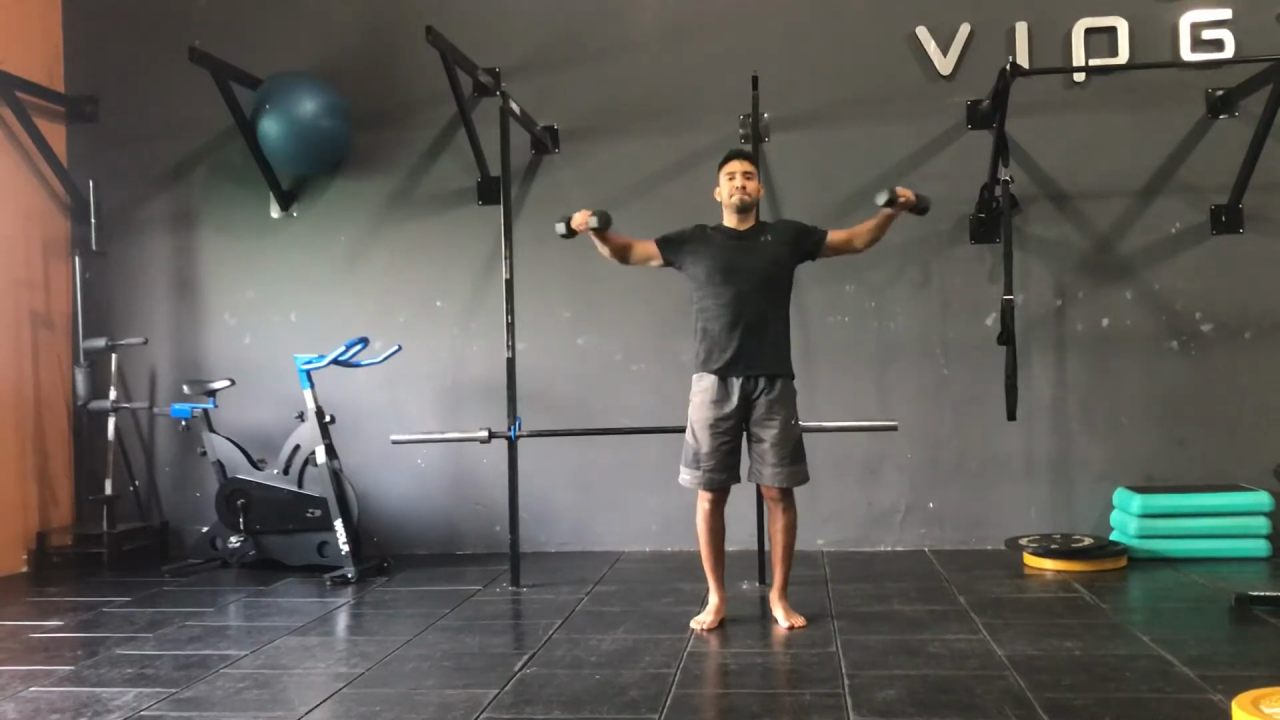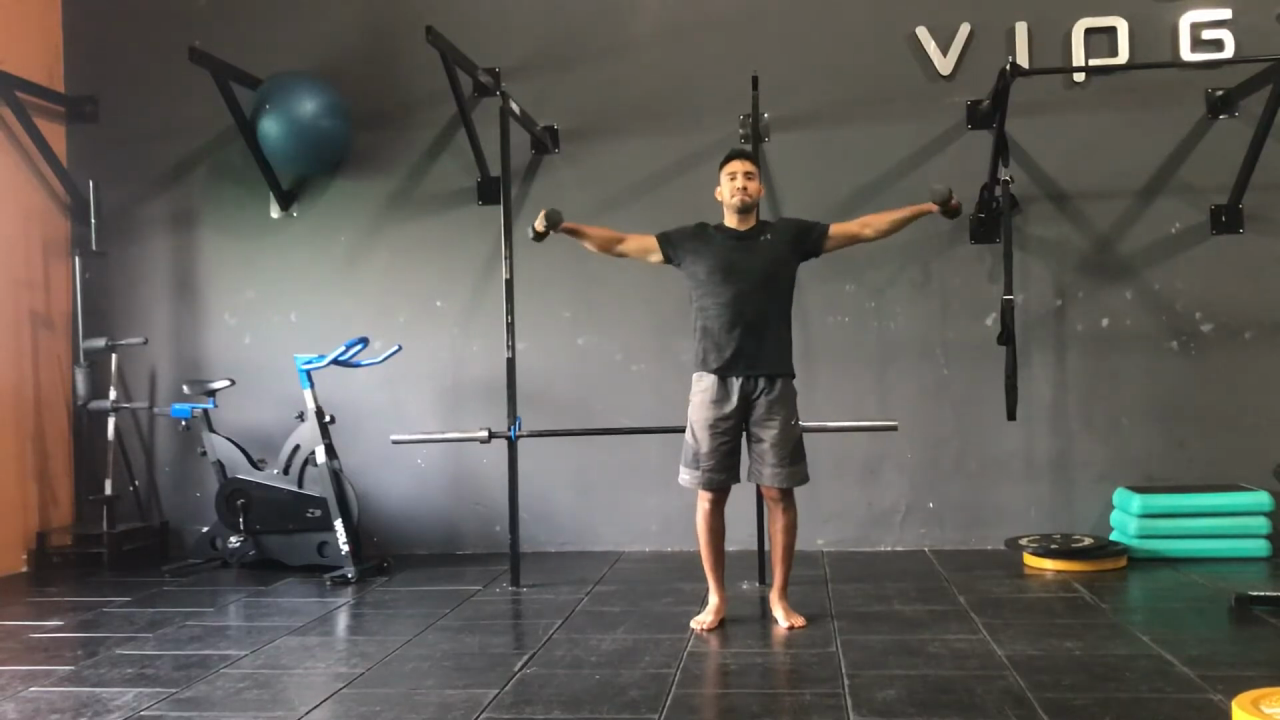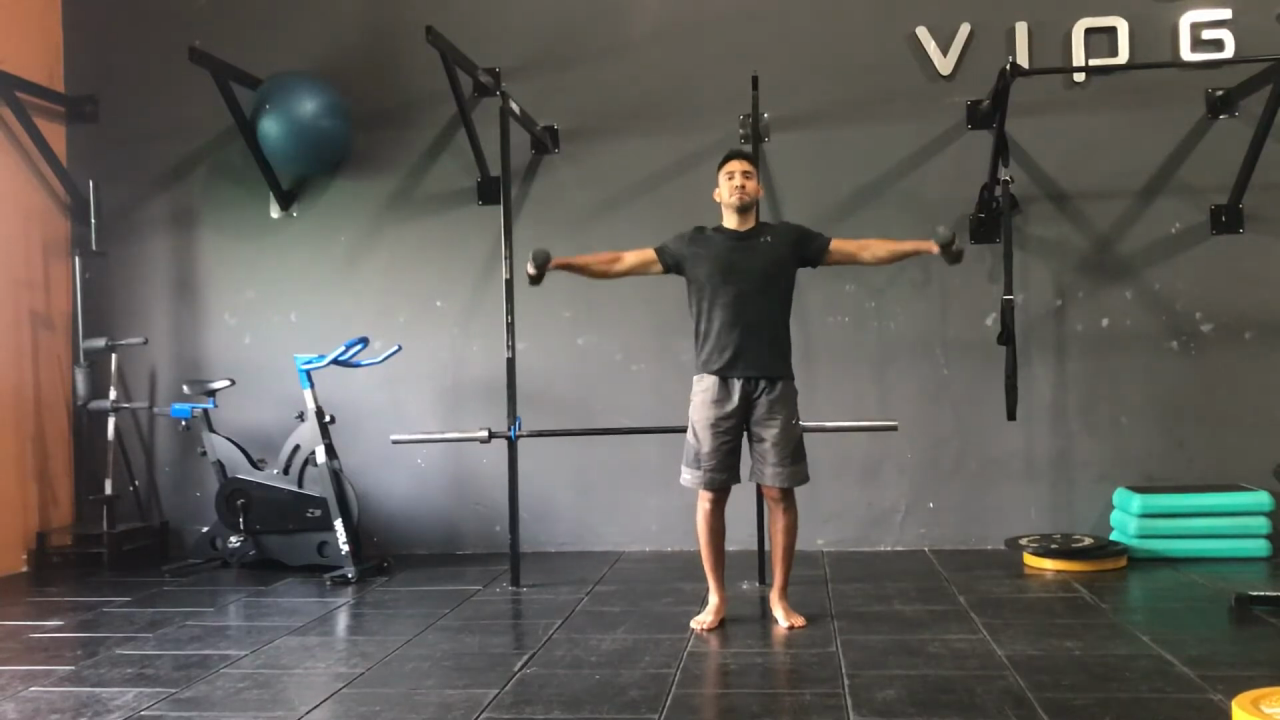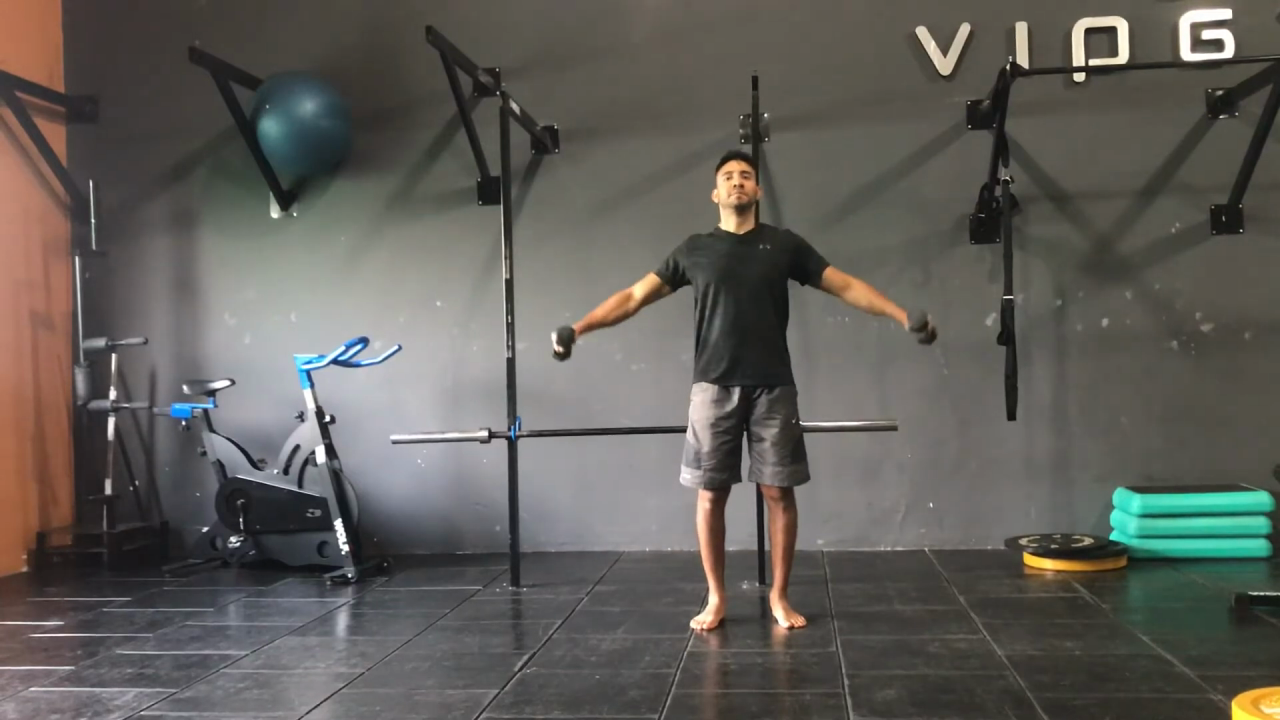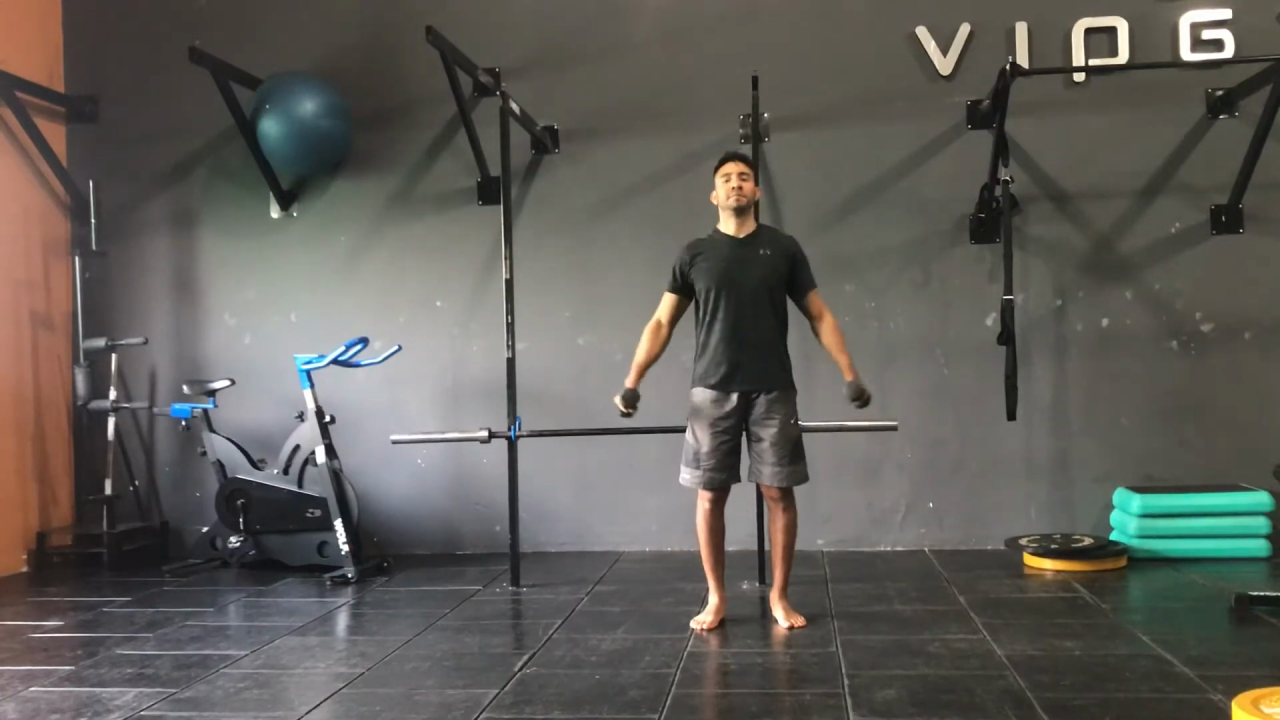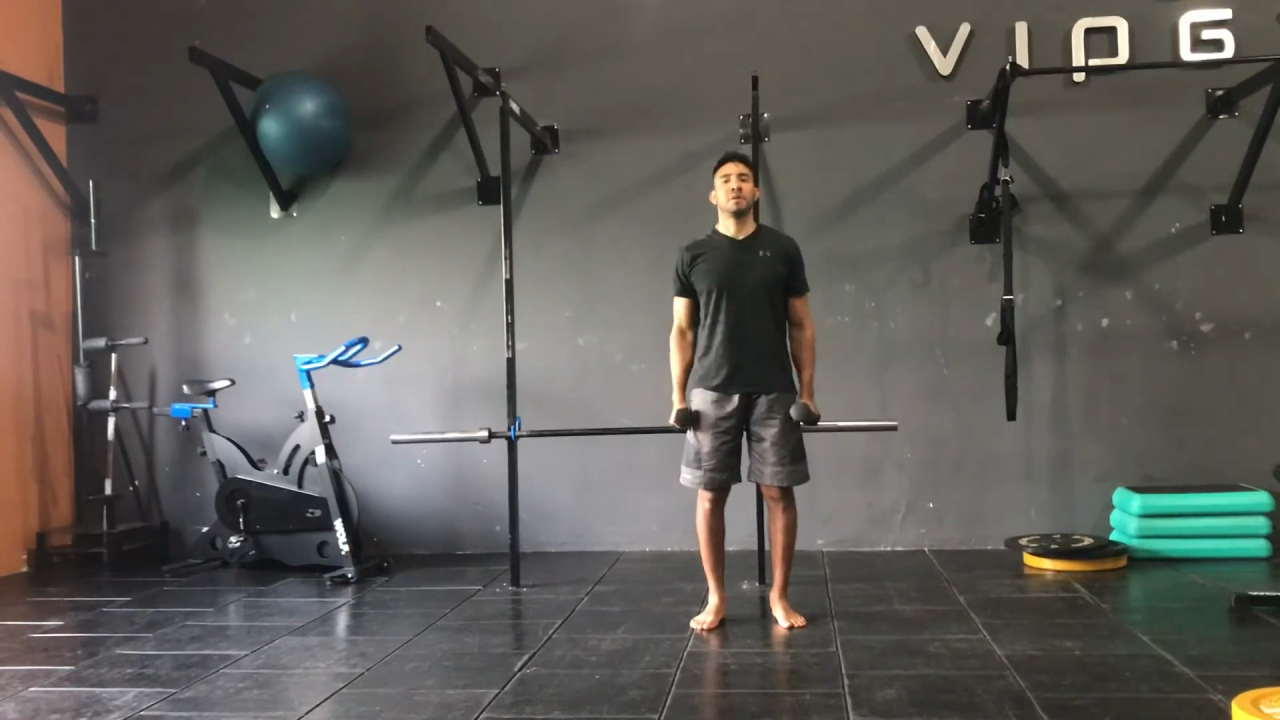
dt=0.4s
person 1, frame 1
left shoulder: (786, 236)
right shoulder: (694, 241)
left elbow: (856, 240)
right elbow: (624, 252)
left wrist: (889, 212)
right wrist: (594, 230)
left hip: (772, 383)
right hip: (714, 382)
left knee: (779, 492)
right knee: (710, 493)
left ankle: (779, 595)
right ankle: (716, 598)
person 1, frame 2
left shoulder: (788, 235)
right shoulder: (692, 241)
left elbow: (865, 228)
right elbow: (620, 243)
left wrist: (926, 208)
right wrist: (564, 227)
left hip: (773, 384)
right hip: (714, 383)
left knee: (779, 492)
right knee: (710, 493)
left ankle: (779, 595)
right ankle: (715, 598)
person 1, frame 3
left shoulder: (787, 238)
right shoulder: (694, 244)
left elbow: (862, 250)
right elbow: (622, 261)
left wrist: (925, 246)
right wrist: (559, 262)
left hip: (773, 384)
right hip: (715, 383)
left knee: (780, 492)
right knee: (711, 494)
left ankle: (780, 596)
right ankle: (716, 598)
person 1, frame 4
left shoulder: (784, 244)
right shoulder: (694, 250)
left elbow: (846, 285)
right elbow: (634, 296)
left wrist: (903, 315)
right wrist: (578, 327)
left hip: (774, 388)
right hip: (714, 388)
left knee: (780, 492)
right knee: (710, 494)
left ankle: (779, 595)
right ankle: (715, 597)
person 1, frame 5
left shoulder: (783, 248)
right shoulder: (695, 254)
left elbow: (820, 315)
right elbow: (661, 321)
left wrist: (849, 373)
right wrist: (632, 379)
left hip: (773, 391)
right hip: (713, 391)
left knee: (780, 493)
right knee: (710, 495)
left ankle: (779, 596)
right ankle: (716, 598)
person 1, frame 6
left shoulder: (782, 248)
right shoulder: (694, 255)
left elbow: (801, 326)
right elbow: (682, 330)
left wrist: (807, 392)
right wrist: (679, 397)
left hip: (773, 392)
right hip: (713, 392)
left knee: (780, 493)
right knee: (710, 495)
left ankle: (779, 595)
right ankle: (715, 598)
